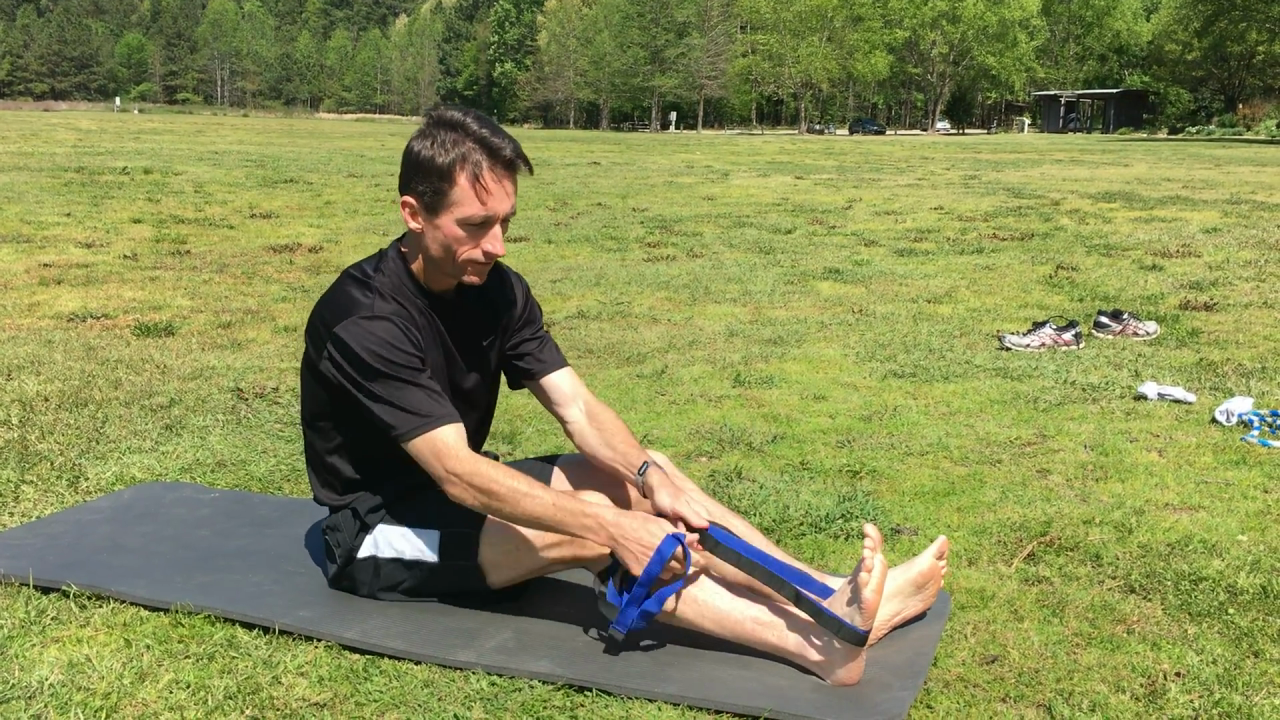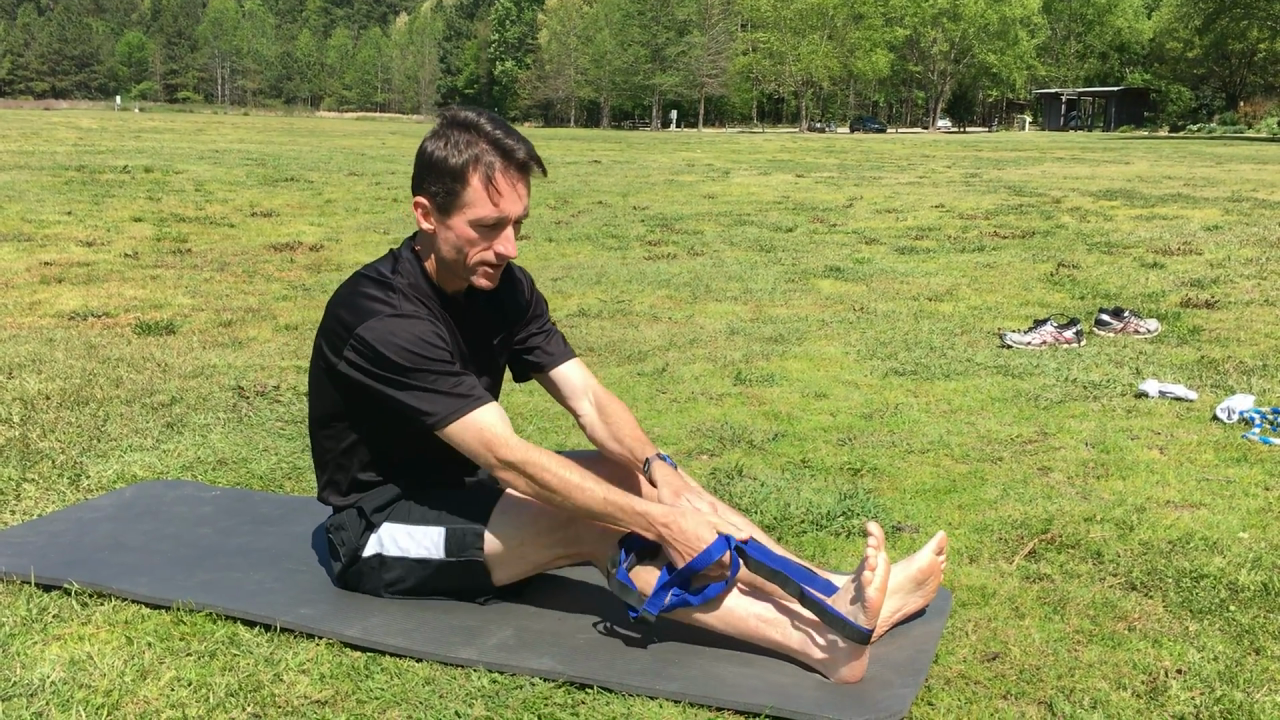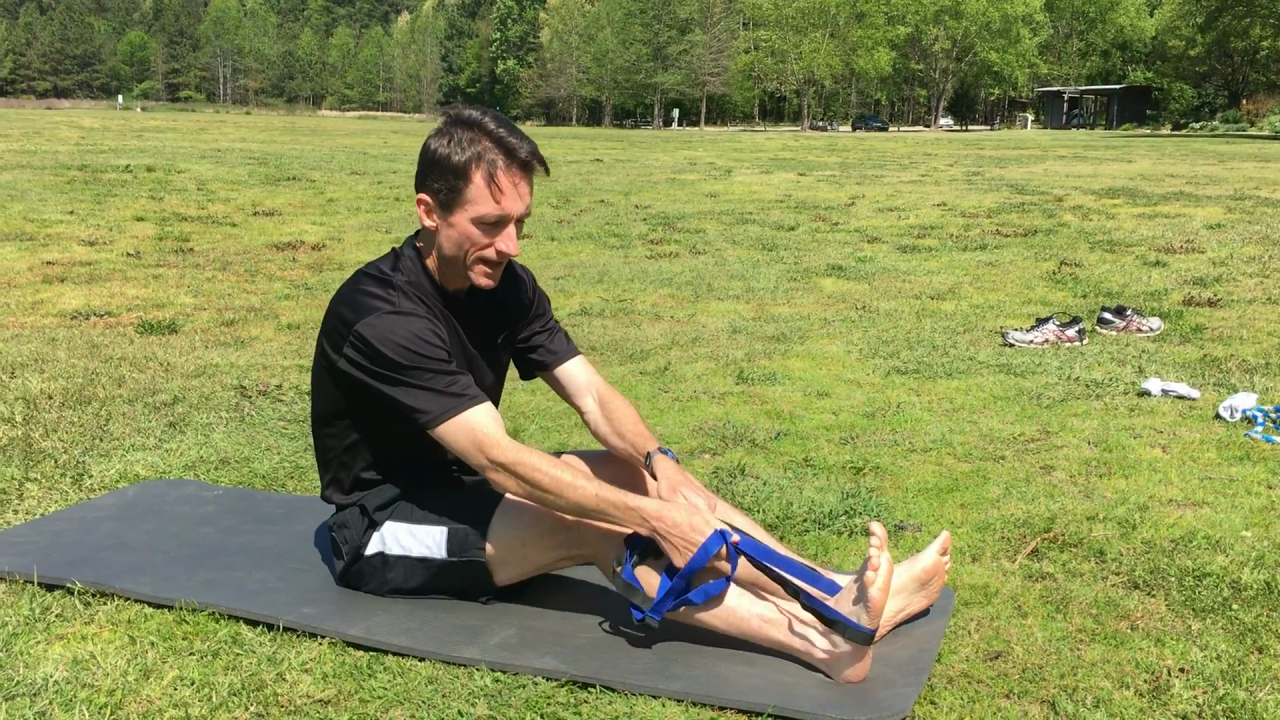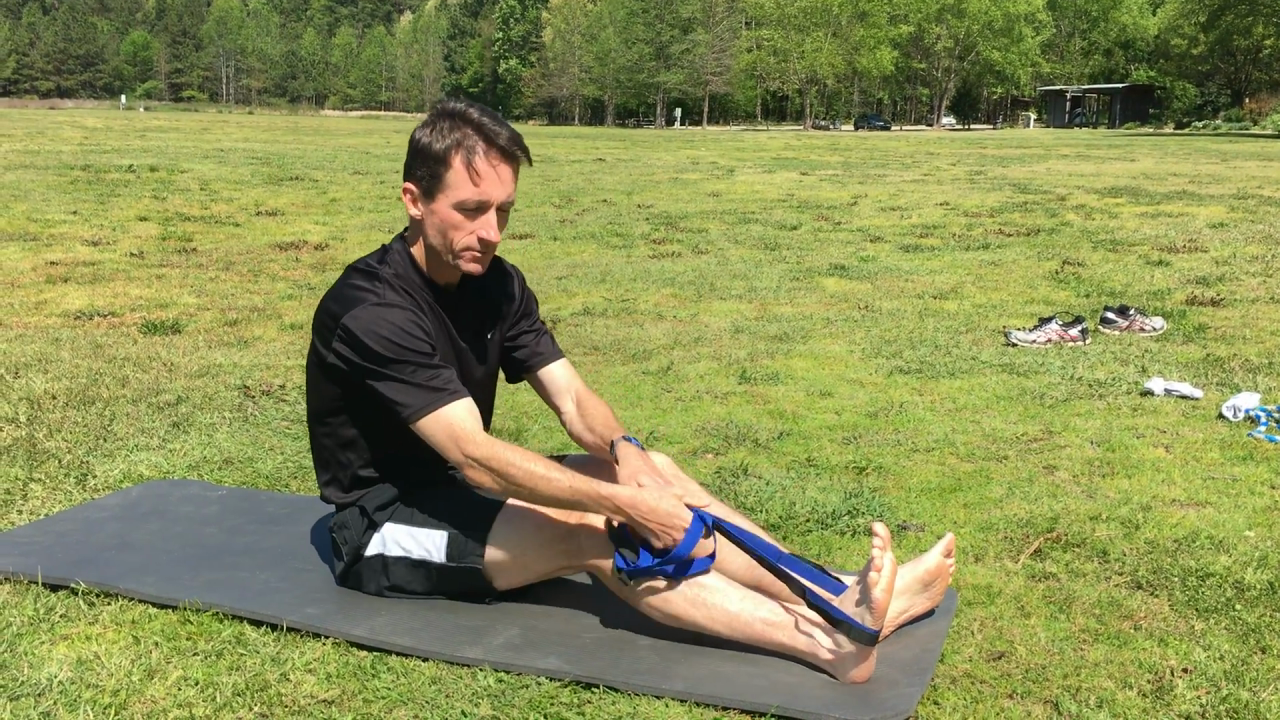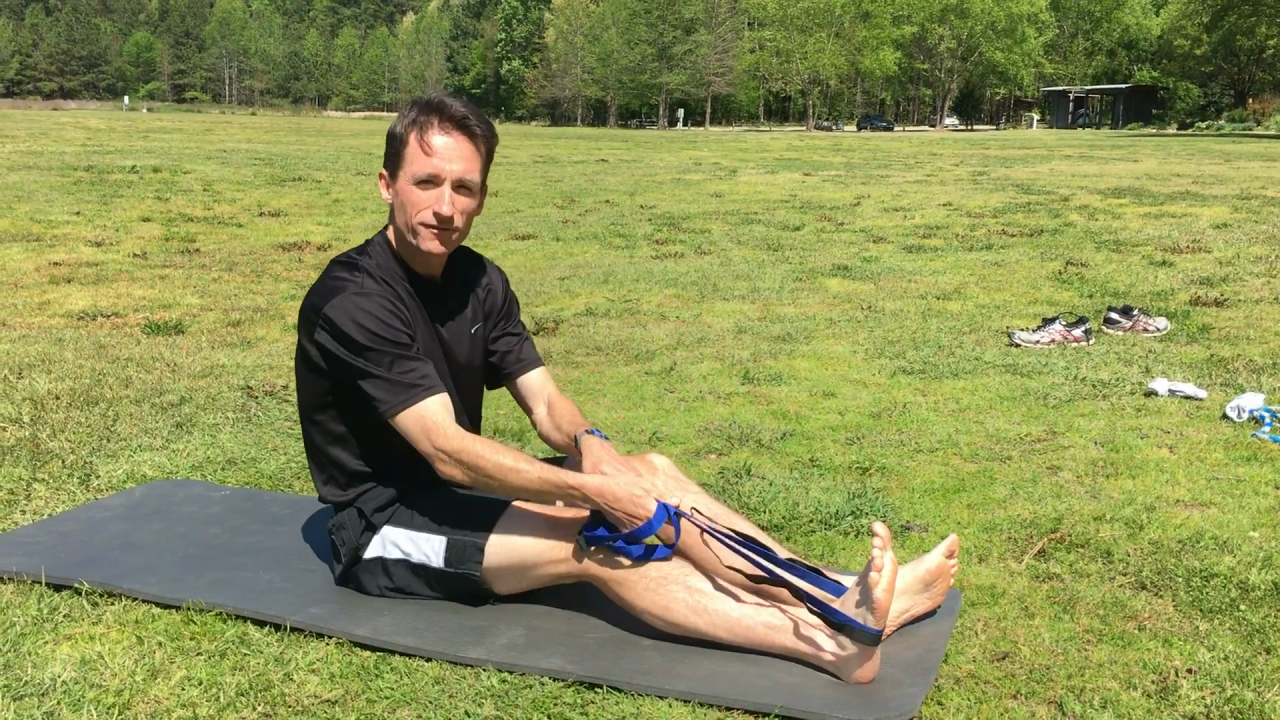
dt=0.2s
person 1, frame 1
left shoulder: (498, 290)
right shoulder: (364, 318)
left elbow: (577, 408)
right elbow: (458, 474)
left wrist: (648, 478)
right wrist: (614, 528)
left hip: (449, 494)
right hip: (376, 531)
left knee: (634, 476)
right knee: (589, 524)
left ankle: (826, 601)
right ankle: (813, 642)
person 1, frame 2
left shoulder: (503, 287)
right shoulder: (381, 318)
left elbow: (589, 398)
right elbow: (511, 459)
left wrist: (658, 472)
right wrist: (662, 522)
left hip: (457, 486)
right hip: (379, 528)
left knee: (634, 470)
right knee: (588, 523)
left ankle: (828, 599)
right ankle: (816, 640)
person 1, frame 3
left shoulder: (505, 285)
right shoulder: (381, 315)
left elbow: (592, 394)
right elbow: (501, 461)
left wrist: (663, 466)
right wrist: (656, 517)
left hip: (457, 487)
right hip: (382, 528)
left knee: (635, 473)
right knee: (591, 524)
left ankle: (832, 598)
right ankle: (816, 637)
person 1, frame 4
left shoulder: (496, 283)
right shoulder: (370, 309)
left elbow: (572, 395)
right elbow: (476, 456)
left wrist: (623, 451)
right wrist: (629, 503)
left hip: (456, 489)
right hip: (381, 525)
left knee: (648, 469)
right knee: (589, 529)
left ankle: (835, 600)
right ankle: (824, 641)
person 1, frame 5
left shoulder: (479, 281)
right shoulder: (352, 301)
left elbow: (544, 401)
right elbow: (449, 451)
left wrist: (588, 444)
right wrist: (594, 490)
left hip: (452, 489)
right hip: (382, 525)
left knee: (651, 473)
right knee: (591, 540)
left ankle: (839, 600)
right ankle: (826, 643)
